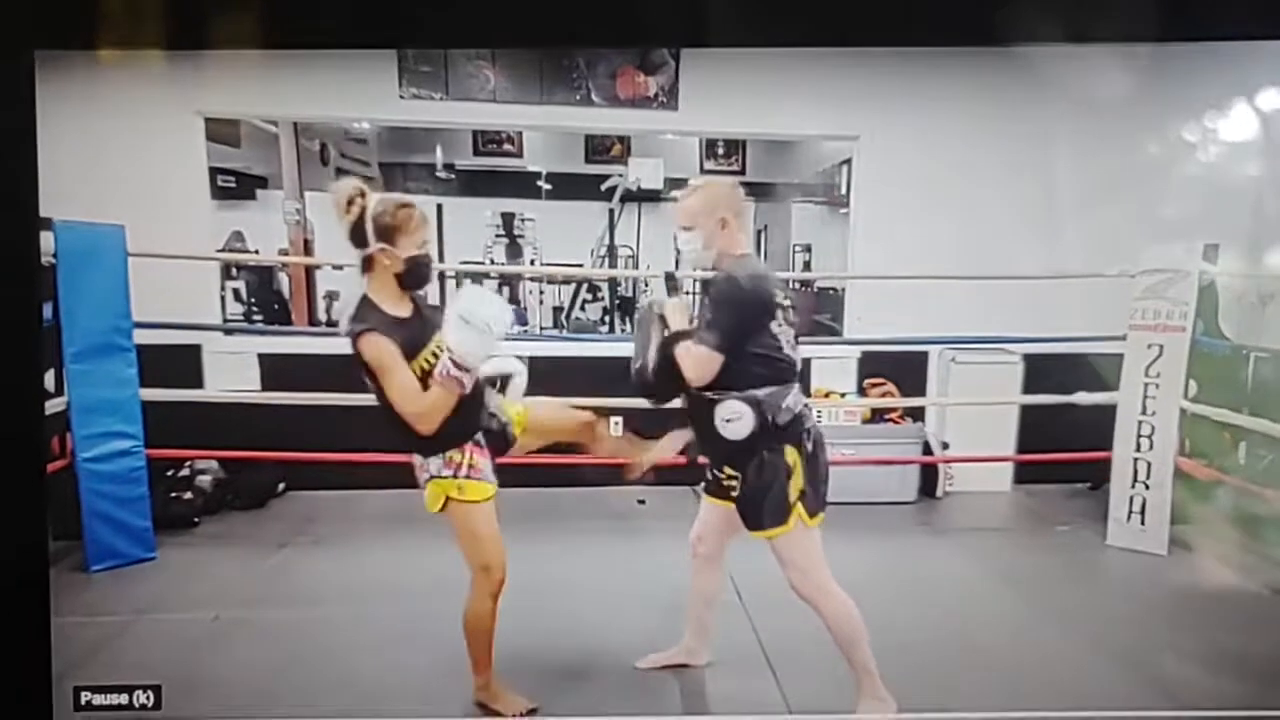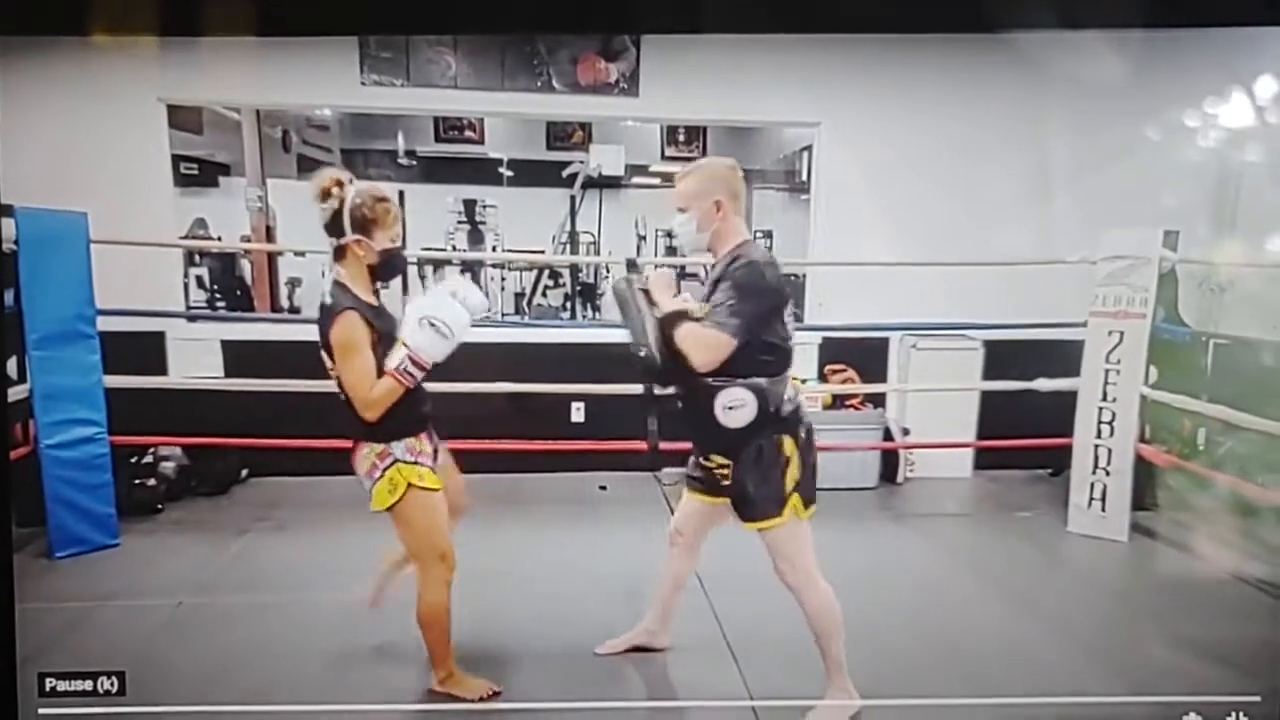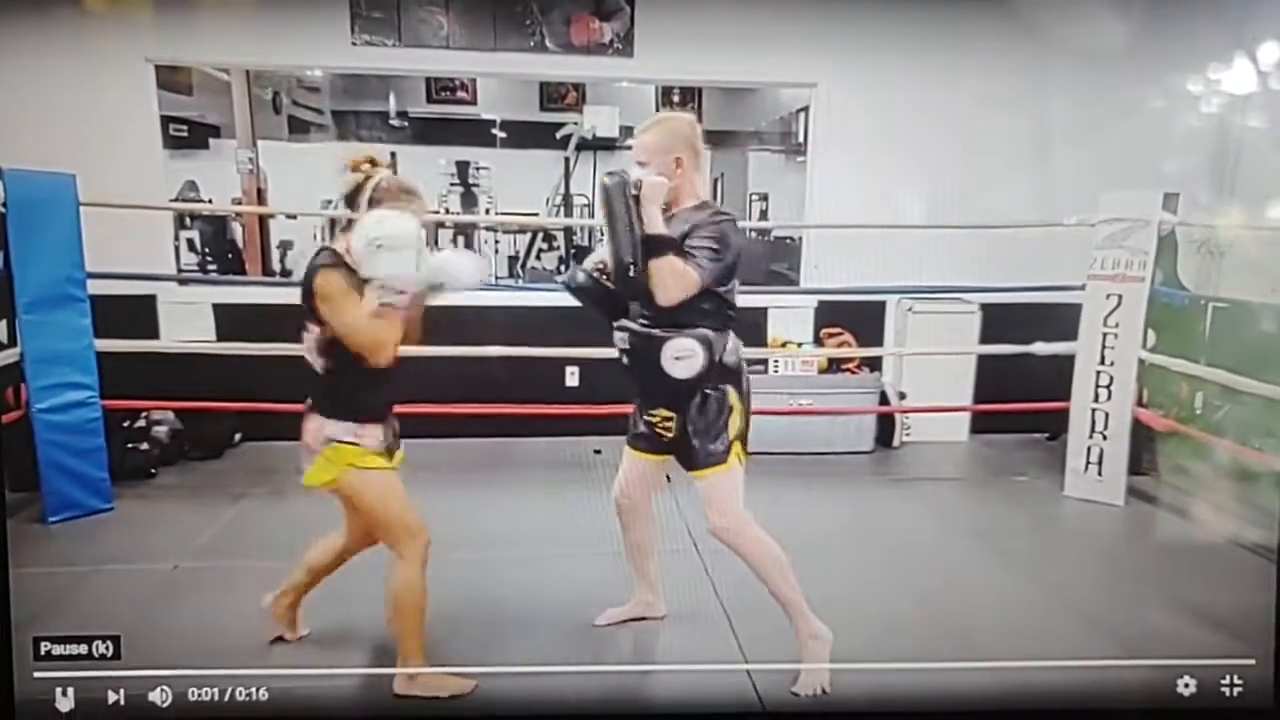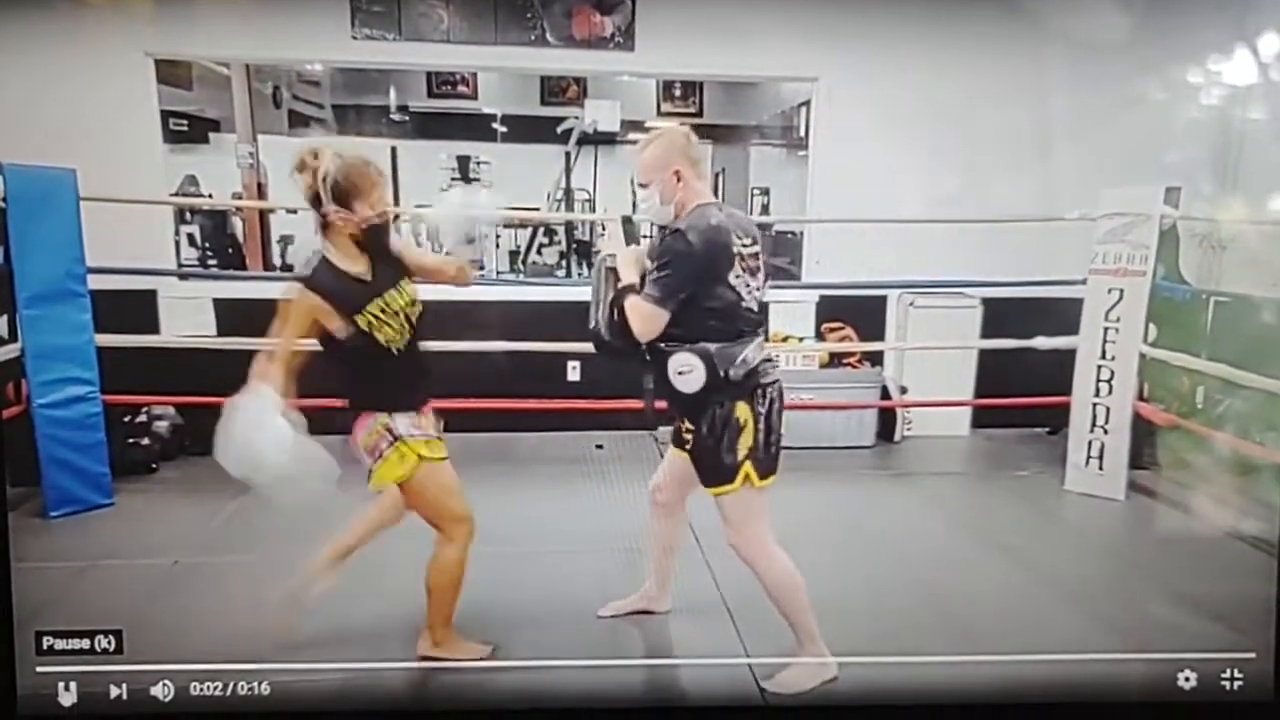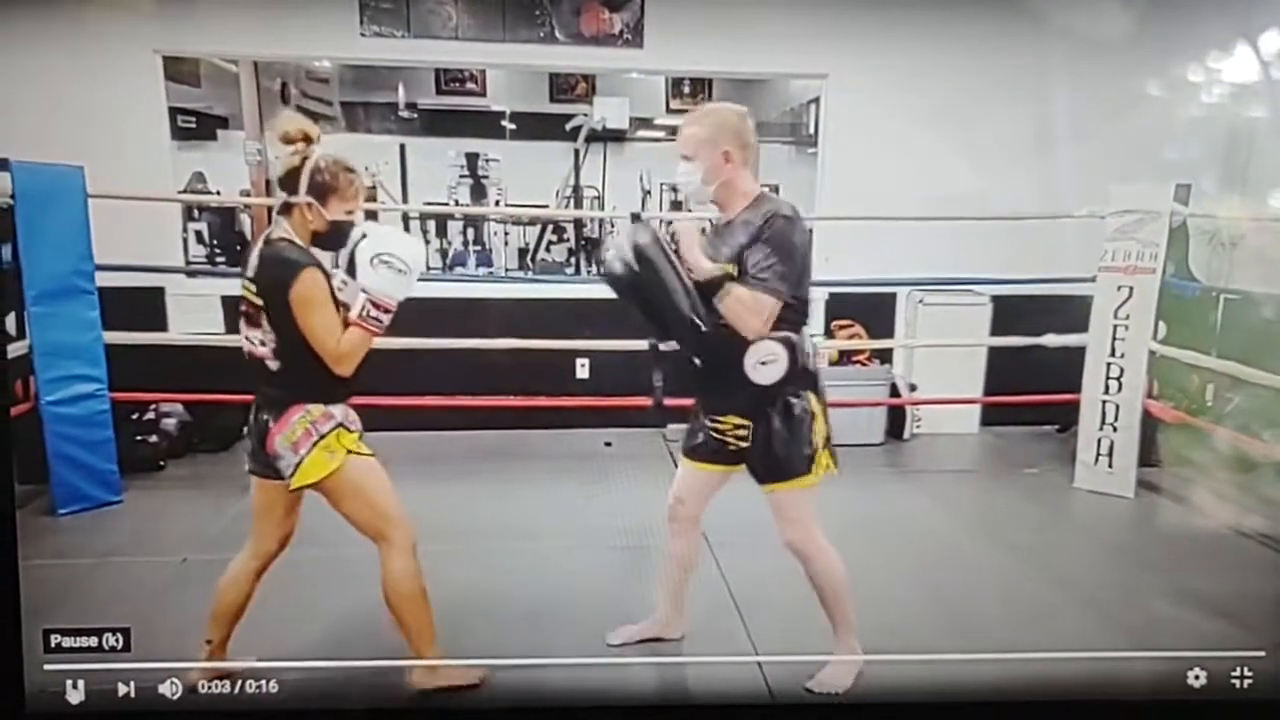
dt=1s
person 1, frame 1
left shoulder: (736, 285)
right shoulder: (750, 279)
left elbow: (699, 370)
left wrist: (677, 323)
right wrist: (682, 330)
left hip: (776, 451)
right hip: (742, 449)
left knee: (809, 580)
right knee: (704, 545)
right ankle: (694, 646)
person 1, frame 2
left shoulder: (752, 270)
right shoulder: (728, 268)
left elbow: (706, 355)
left wrist: (668, 304)
right wrist: (673, 311)
left hip: (767, 441)
right hip: (723, 437)
left knee: (796, 568)
right knee: (683, 533)
right ankle: (654, 628)
person 1, frame 3
left shoulder: (712, 227)
right shoulder: (671, 220)
left elbow: (671, 292)
right elbow: (648, 296)
left wrist: (647, 221)
right wrist: (606, 273)
left hip: (710, 394)
right hip: (661, 392)
left knee: (728, 523)
right knee: (630, 498)
left ankle: (812, 633)
right ankle: (648, 598)
person 1, frame 4
left shoulder: (686, 239)
right shoulder: (737, 227)
left elbow: (646, 326)
left wrist: (629, 277)
right wrist: (651, 273)
left hip: (734, 404)
right hip: (715, 399)
left knee: (749, 539)
right knee: (665, 494)
left ankle: (815, 653)
right ankle: (657, 593)
person 1, frame 5
left shoulder: (777, 224)
right shoulder: (722, 225)
left elbow: (753, 318)
left wrist: (697, 263)
right wrist: (676, 269)
left hip: (779, 401)
right hip: (721, 397)
left knee: (801, 533)
right knee: (682, 508)
left ankle: (848, 645)
right ankle: (670, 619)
person 2, frame 1
left shoulder: (412, 300)
right shoulder: (373, 333)
right elbow: (423, 419)
left wrist: (482, 355)
right wrist: (463, 357)
left hip: (485, 416)
right hip: (450, 457)
left knee: (581, 421)
right knee: (490, 574)
left ankle: (634, 455)
person 2, frame 2
left shoulder: (361, 297)
right shoulder: (346, 315)
right elbow: (371, 403)
left wrist: (440, 312)
right wrist: (422, 349)
left hip: (406, 442)
right hip: (391, 452)
left knee: (454, 504)
right knee: (439, 563)
right ankle: (445, 674)
person 2, frame 3
left shoulder: (378, 264)
right shoulder: (330, 275)
left elbow: (397, 335)
right elbow: (379, 351)
left wrist: (429, 278)
right wrist: (394, 285)
left hip: (372, 426)
right hip: (340, 435)
left knee: (362, 533)
right knee: (411, 543)
left ankle: (284, 607)
right ankle: (412, 672)
person 2, frame 4
left shoulder: (382, 249)
right shoulder: (315, 291)
left elbow: (452, 272)
right elbow: (277, 362)
left hip: (406, 404)
right hip: (390, 422)
left knee: (394, 503)
right knee: (458, 526)
left ankle: (322, 567)
right ankle: (438, 638)
person 2, frame 5
left shoulder: (264, 254)
right shoulder: (301, 271)
right elbow: (341, 359)
left wrist: (353, 291)
right wrist: (379, 297)
left hip: (272, 420)
right hip: (313, 424)
left knee: (262, 545)
right knee: (397, 535)
left ankle: (212, 658)
right ankle: (428, 665)
